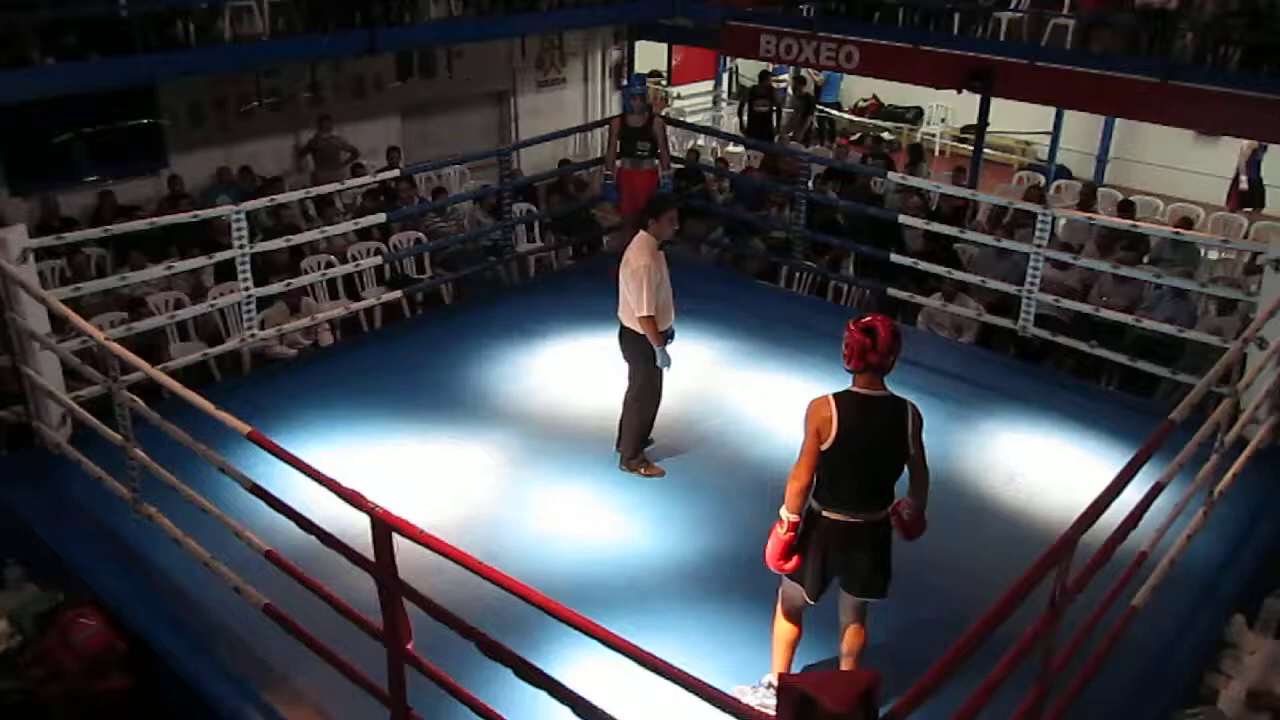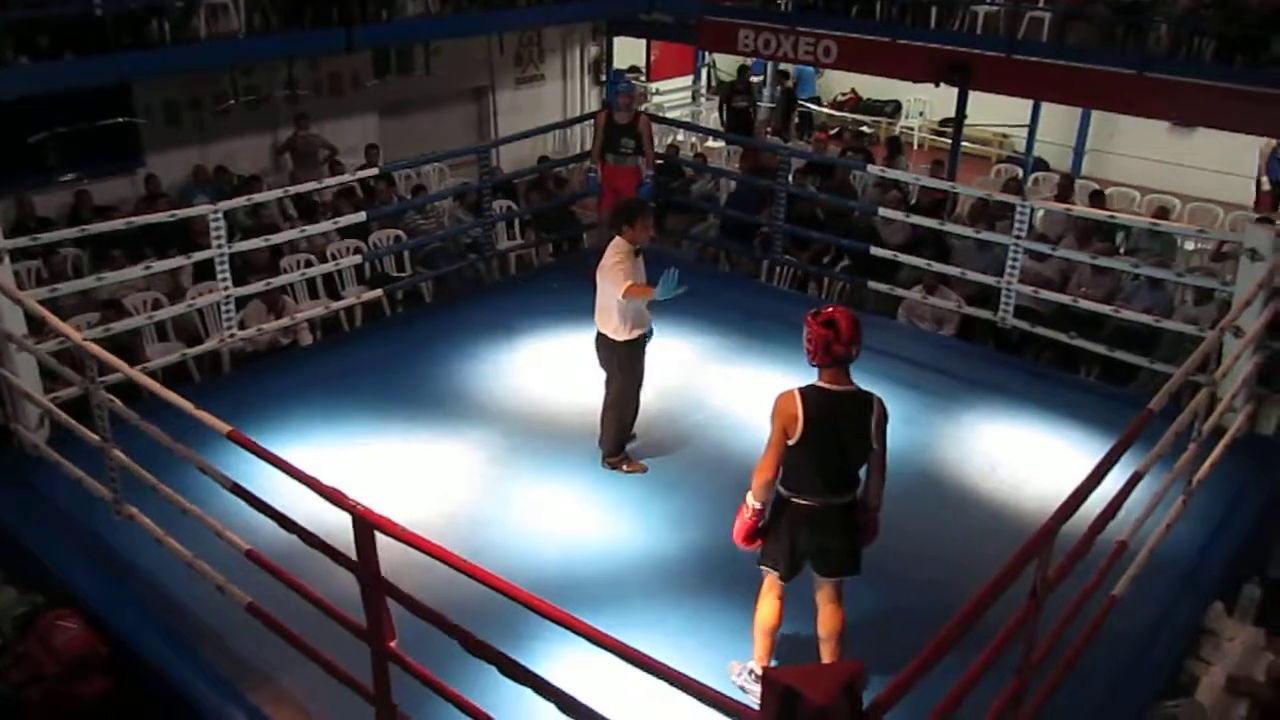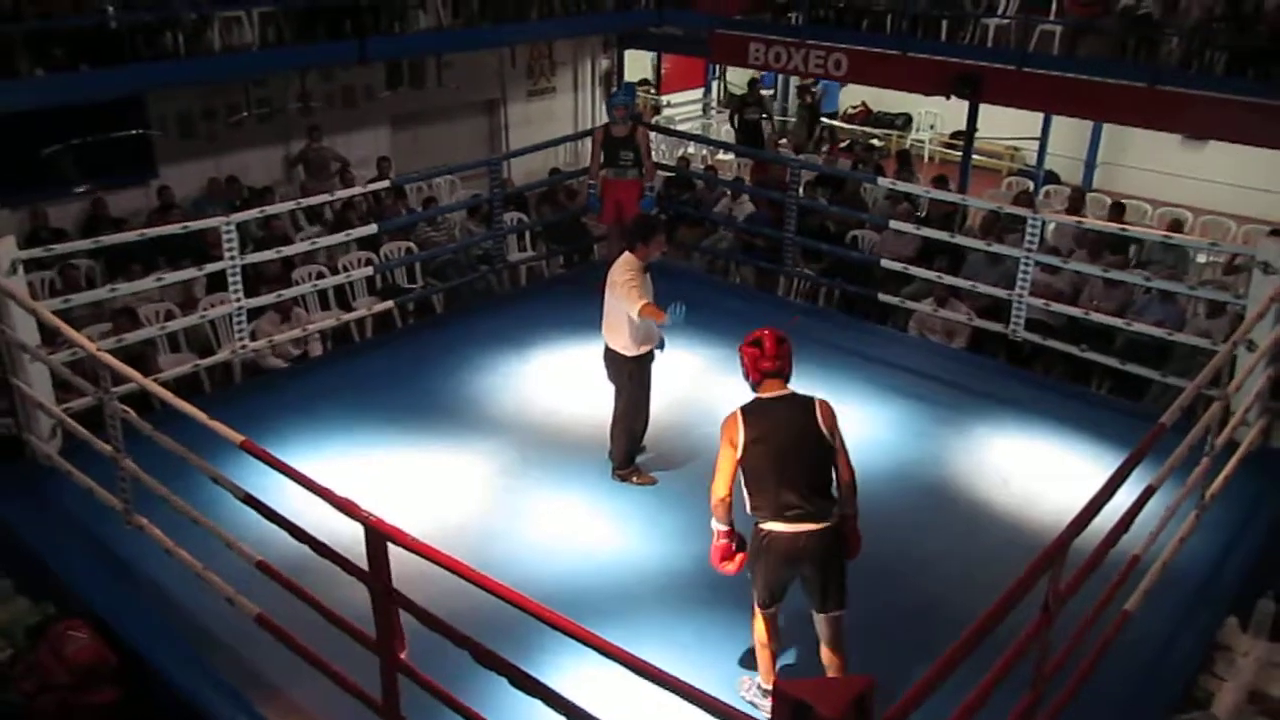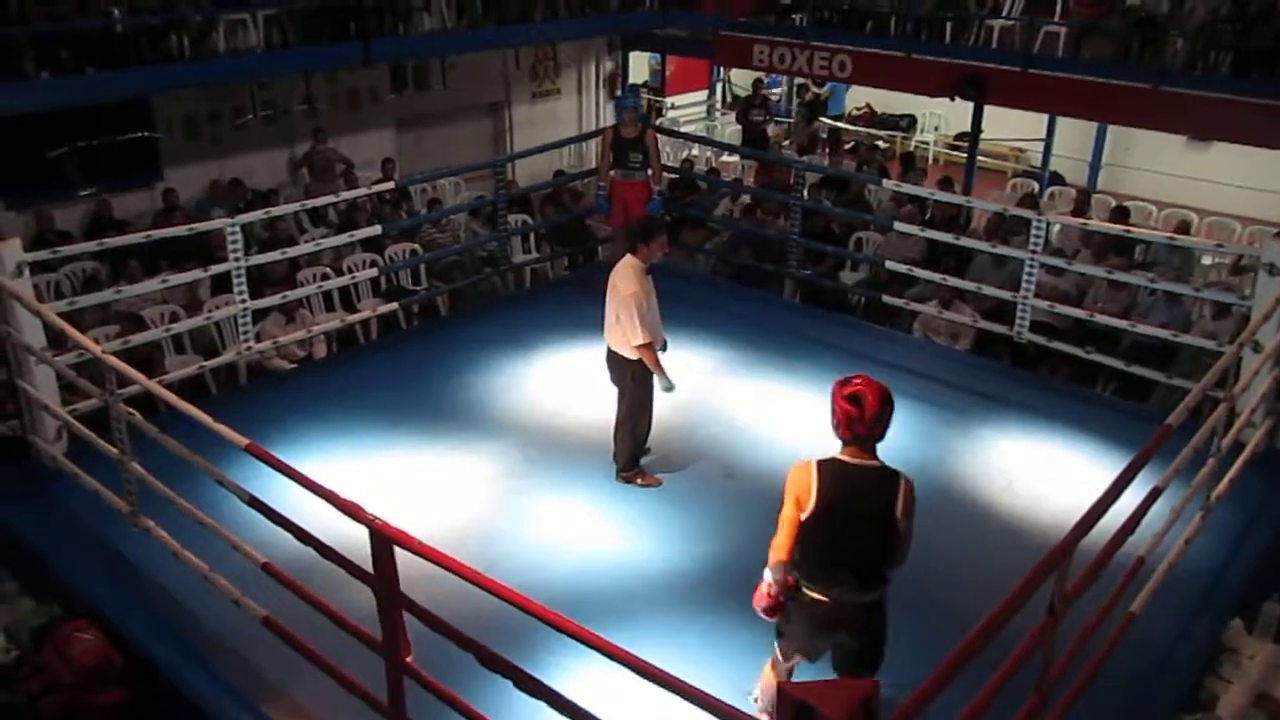
dt=0.7s
person 1, frame 1
left shoulder: (824, 409)
right shoulder: (908, 415)
left elbow: (802, 478)
right elbow: (919, 476)
left wrist: (787, 524)
right wrist: (915, 509)
left hip: (825, 526)
right hip: (872, 531)
left knee: (790, 605)
right knee: (855, 615)
left ankle: (774, 688)
person 1, frame 2
left shoulder: (791, 403)
right shoulder: (874, 408)
left elbow: (768, 471)
right elbow: (876, 473)
left wrist: (753, 507)
right wrist: (869, 510)
left hip: (794, 512)
right hip: (841, 514)
left knee: (772, 592)
right knee: (830, 597)
left ankle: (758, 674)
person 1, frame 3
left shoulder: (736, 423)
right shoulder: (820, 409)
left elbow: (721, 495)
right elbow: (846, 479)
left wrist: (723, 532)
right wrist: (849, 522)
left hip: (773, 538)
right hip: (823, 537)
left knee: (764, 611)
right knee: (829, 629)
left ankle: (767, 689)
person 1, frame 4
left shoulder: (805, 476)
right shoulder: (901, 488)
left elbow: (780, 554)
right elbow: (897, 557)
left wrist: (773, 582)
left hip: (812, 601)
right hip: (865, 609)
left knee: (783, 660)
person 2, frame 1
left shoulder: (648, 245)
right shoulder: (643, 260)
right elbow: (644, 313)
left wrist: (667, 325)
right wrist: (659, 349)
left hip: (646, 333)
right hip: (641, 337)
left knee: (641, 390)
right knee: (645, 395)
left ankle: (628, 439)
right ankle: (631, 457)
person 2, frame 2
left shoulder: (632, 251)
right shoulder: (615, 261)
right elbow: (628, 290)
left wrist: (644, 321)
right wrist: (658, 294)
left hip: (629, 335)
right hip: (618, 342)
left knee: (626, 392)
right knee: (622, 397)
left ankle: (613, 436)
right ankle: (613, 455)
person 2, frame 3
left shoulder: (633, 264)
right shoulder: (626, 276)
right elbow: (641, 309)
left wrist: (656, 332)
right wrist: (668, 318)
left hip: (631, 350)
right hip: (628, 356)
left knee: (628, 406)
right knee: (632, 410)
left ankle: (623, 447)
right ankle: (623, 466)
person 2, frame 4
left shoulder: (630, 266)
right shoulder: (631, 287)
right elbow: (640, 341)
left wrist: (658, 336)
right wrist: (661, 375)
left hip: (624, 353)
right hip: (631, 360)
left knee: (632, 409)
right knee: (635, 413)
left ankle: (627, 449)
right ankle: (628, 469)
person 3, frame 1
left shoulder: (656, 122)
right shoulder: (617, 123)
left elbow: (664, 152)
right elbow: (611, 153)
left wrist: (665, 179)
right wrist: (609, 180)
left hip: (648, 175)
right hip: (625, 175)
right knee: (626, 218)
person 3, frame 2
left shoulder: (642, 120)
right shoulder: (603, 117)
left elbow: (649, 152)
right elbow: (597, 147)
left wrist: (648, 179)
right wrist: (593, 174)
left hip: (631, 173)
right hip: (609, 171)
right knee: (605, 216)
person 3, frame 3
left shoulder: (639, 132)
right shoulder: (601, 133)
left elbow: (648, 164)
right elbow: (595, 163)
left wrist: (649, 192)
right wrist: (592, 191)
left hip: (632, 186)
right hip: (609, 186)
right knee: (612, 230)
person 3, frame 4
left shoulder: (648, 134)
right shoulder: (610, 133)
left elbow: (656, 166)
right elbow: (604, 164)
left wrist: (657, 195)
right wrist: (601, 192)
left hip: (640, 188)
right hip: (617, 186)
right knee: (617, 229)
